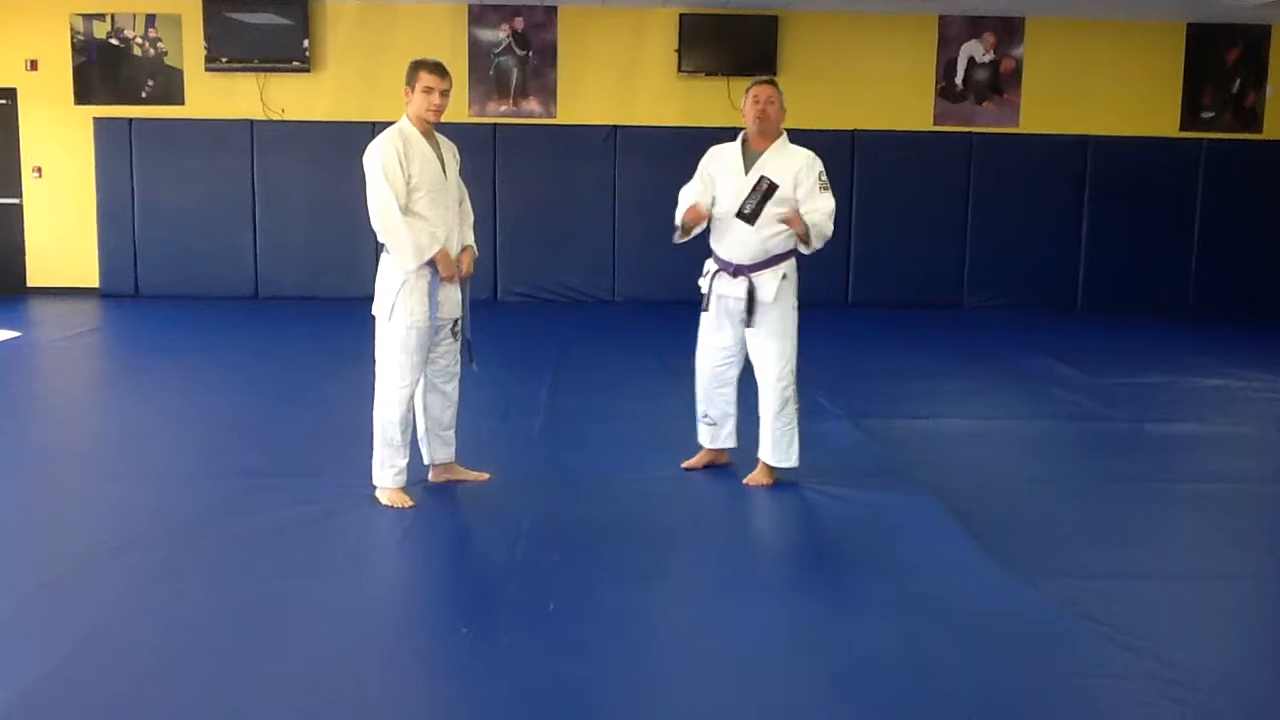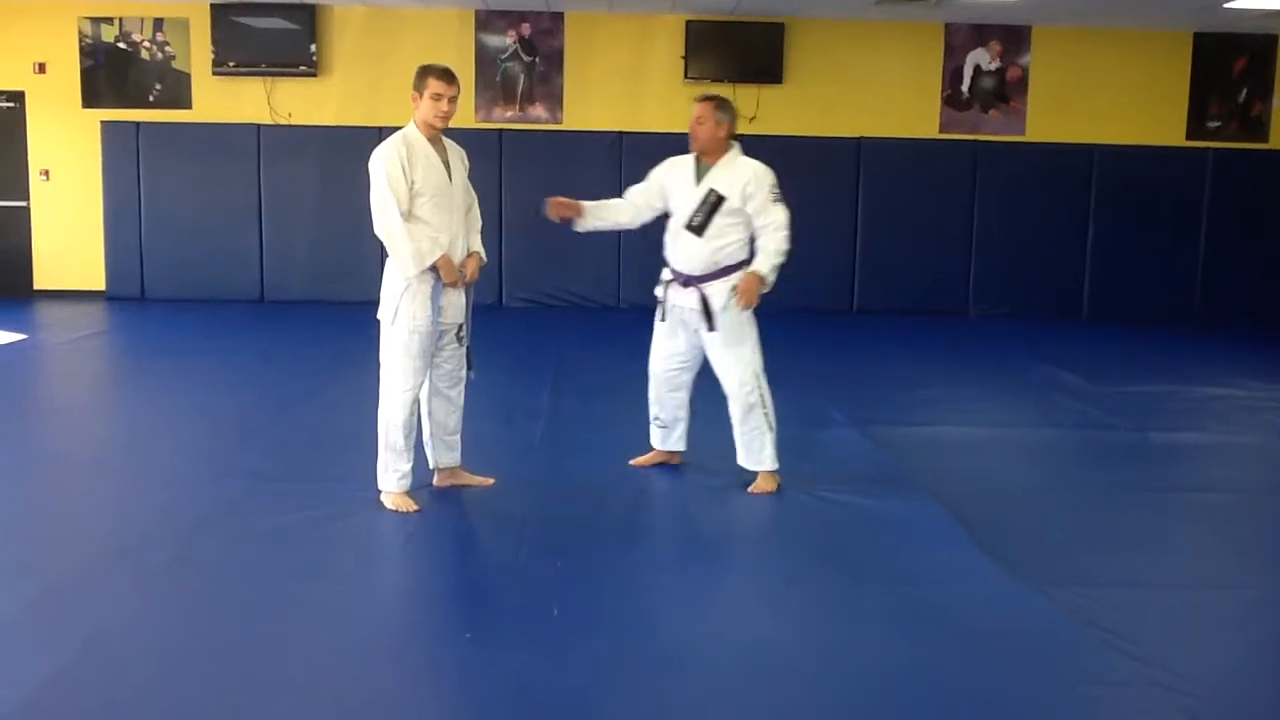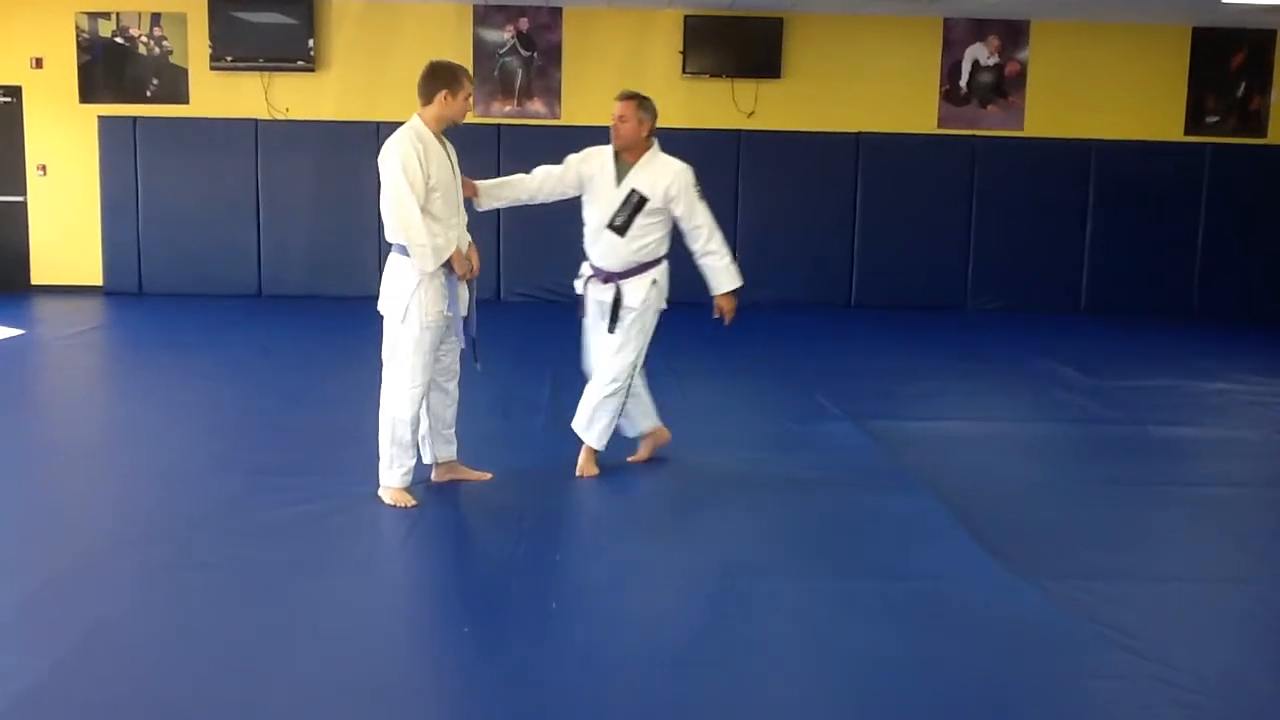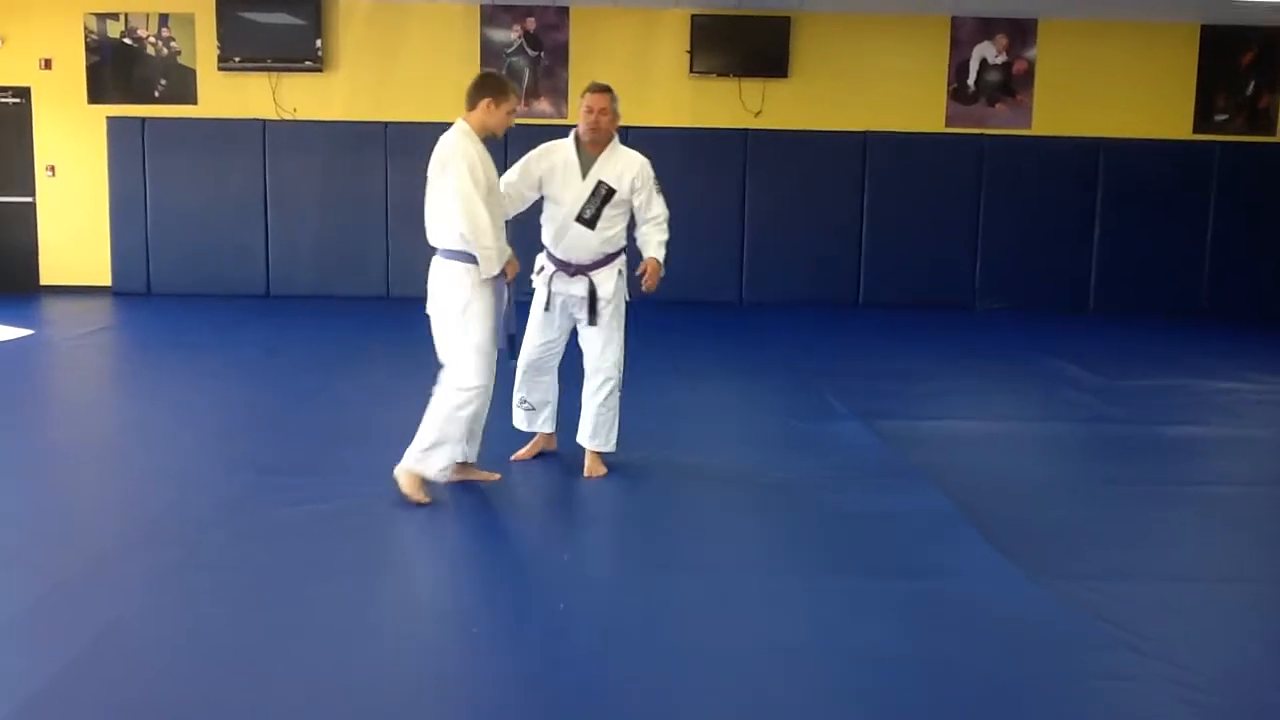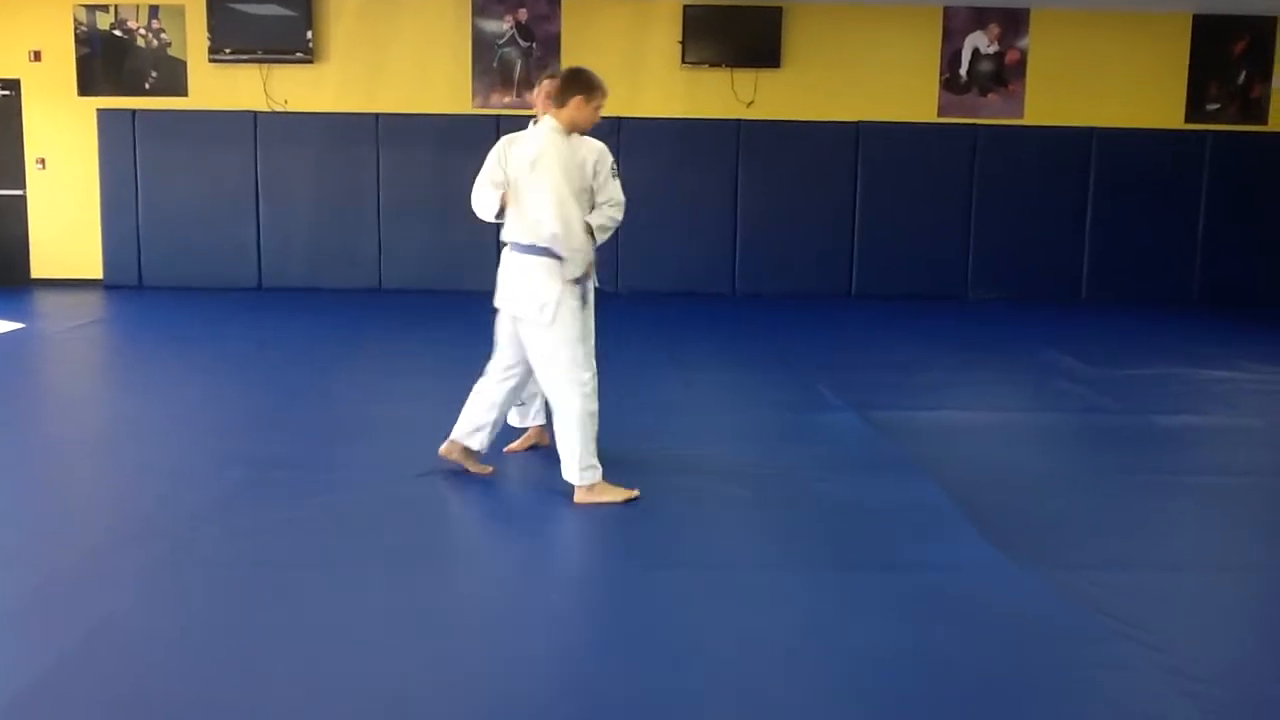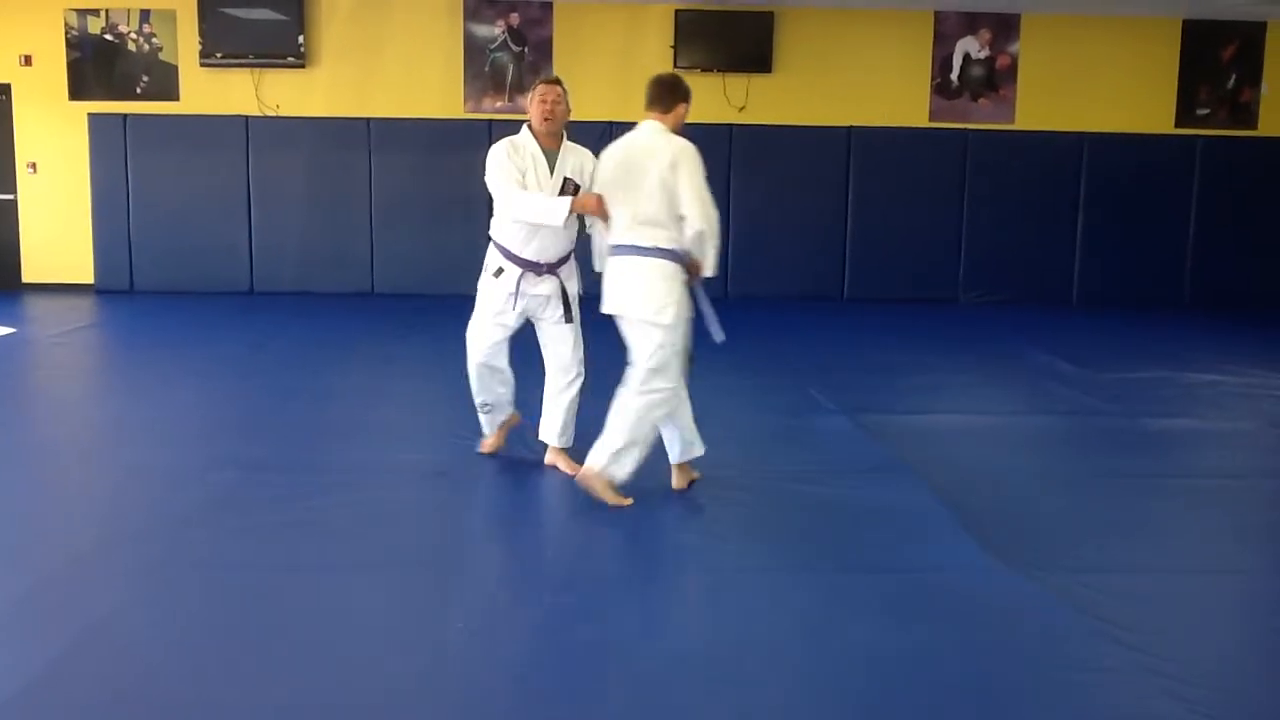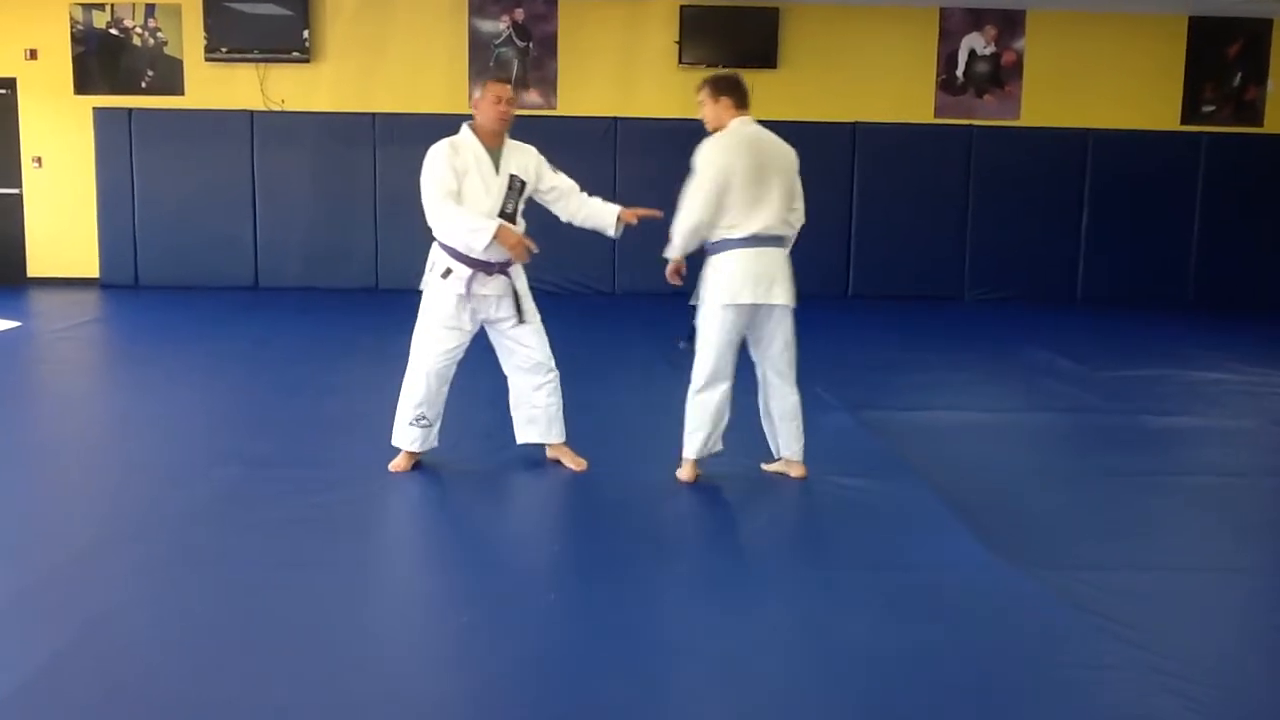
dt=0.5s
person 1, frame 1
left shoulder: (447, 148)
right shoulder: (389, 146)
right elbow: (388, 217)
left wrist: (466, 249)
right wrist: (435, 255)
left hip: (446, 280)
right hip: (408, 278)
left knee: (444, 376)
right knee: (399, 383)
left ankle: (442, 462)
right ankle: (389, 480)
person 1, frame 2
left shoulder: (456, 153)
right shoulder: (393, 152)
left elbow: (469, 211)
right elbow: (389, 222)
left wrist: (474, 254)
right wrist: (437, 261)
left hip: (453, 285)
right hip: (413, 284)
left knee: (449, 381)
right knee: (402, 387)
left ankle: (447, 466)
right ankle: (392, 483)
person 1, frame 3
left shoulder: (442, 145)
right shoulder: (405, 145)
right elbow: (405, 218)
left wrist: (466, 246)
right wrist: (450, 254)
left hip: (445, 277)
right hip: (416, 278)
left knee: (444, 376)
right knee: (407, 381)
left ankle: (443, 461)
right ankle: (393, 478)
person 1, frame 4
left shoulder: (468, 146)
right shoulder: (460, 149)
right elbow: (470, 222)
left wrist: (501, 258)
right wrist: (501, 261)
left hip: (475, 276)
right hip: (462, 278)
left knee: (480, 376)
right knee: (468, 380)
left ankle: (460, 461)
right ankle: (414, 465)
person 1, frame 5
left shoulder: (534, 139)
right shoulder: (554, 147)
right elbow: (559, 221)
left wrist: (572, 260)
right wrist: (580, 264)
left hip: (522, 267)
right hip: (543, 274)
left knee: (509, 364)
right knee: (574, 377)
left ankle: (463, 441)
right ankle: (587, 482)
person 1, frame 6
left shoulder: (613, 152)
right shoulder: (679, 150)
left elbow: (602, 220)
right elbow: (699, 218)
right wrist: (700, 262)
left hip: (620, 271)
right hip: (658, 274)
left knee: (665, 371)
right knee: (654, 381)
left ankle: (683, 463)
right ankle: (601, 469)
person 1, frame 7
left shoulder: (717, 147)
right shoulder: (782, 148)
left elbow: (696, 209)
right elbow: (796, 212)
left wrist: (677, 254)
left hip: (732, 266)
right hip: (774, 265)
left knee: (711, 368)
right knee: (777, 368)
left ankle: (691, 462)
right ankle: (791, 457)
person 2, frame 1
left shoulder: (801, 161)
right shoulder: (717, 157)
left elbow: (820, 215)
right elbow: (689, 202)
left wrist: (805, 230)
right wrist: (691, 215)
left hip: (770, 283)
right hip: (721, 280)
left knee: (774, 375)
right knee: (712, 367)
left ankle: (770, 460)
right ankle: (716, 447)
person 2, frame 2
left shoulder: (752, 174)
right shoulder: (673, 169)
left elbow: (774, 231)
right elbow: (632, 209)
left wrist: (759, 274)
right wrist: (579, 210)
left hip: (723, 294)
right hip: (677, 290)
left knee: (743, 380)
right knee: (666, 372)
left ankle: (764, 466)
right ankle: (668, 447)
person 2, frame 3
left shoulder: (674, 174)
right shoulder: (590, 161)
left elbow: (702, 232)
right elbow: (540, 184)
left wrist: (723, 286)
right wrist: (478, 189)
left hip: (639, 287)
right hip: (596, 281)
left knee: (615, 368)
right knee: (607, 366)
left ankle: (589, 445)
right ankle: (652, 431)
person 2, frame 4
left shoulder: (634, 165)
right shoulder: (548, 155)
left elbow: (653, 218)
right elbow: (508, 195)
left wrist: (653, 256)
left hip: (602, 280)
right hip: (554, 275)
left knee: (603, 367)
right knee: (536, 358)
left ankle: (594, 449)
right ankle: (544, 434)
person 2, frame 5
left shoulder: (594, 152)
right shoulder: (509, 147)
left elbow: (613, 208)
right elbow: (480, 198)
left wrist: (586, 230)
right ankle: (535, 427)
person 2, frame 6
left shoulder: (583, 160)
right shoulder: (506, 151)
left elbow: (601, 218)
right elbow: (513, 202)
right wrist: (572, 203)
left hip: (558, 277)
right hip: (508, 272)
left knee: (566, 364)
right knee: (484, 351)
left ankle: (556, 447)
right ankle: (501, 419)
person 2, frame 7
left shoulder: (525, 157)
right shoulder: (446, 153)
left elbow: (567, 197)
right elbow: (440, 213)
left wrist: (617, 213)
right wrist: (498, 232)
left hip: (504, 279)
right hip: (454, 276)
left knee: (536, 362)
right knee: (430, 364)
left ankle: (555, 443)
right ankle: (411, 446)
